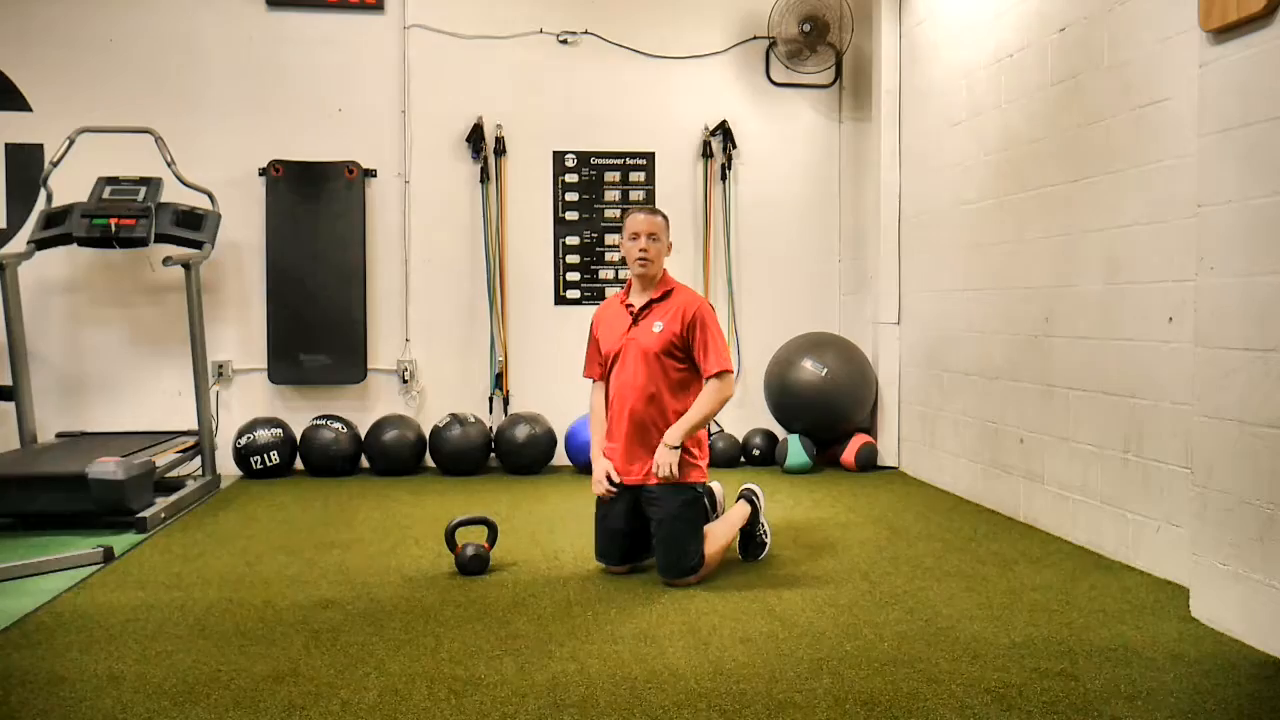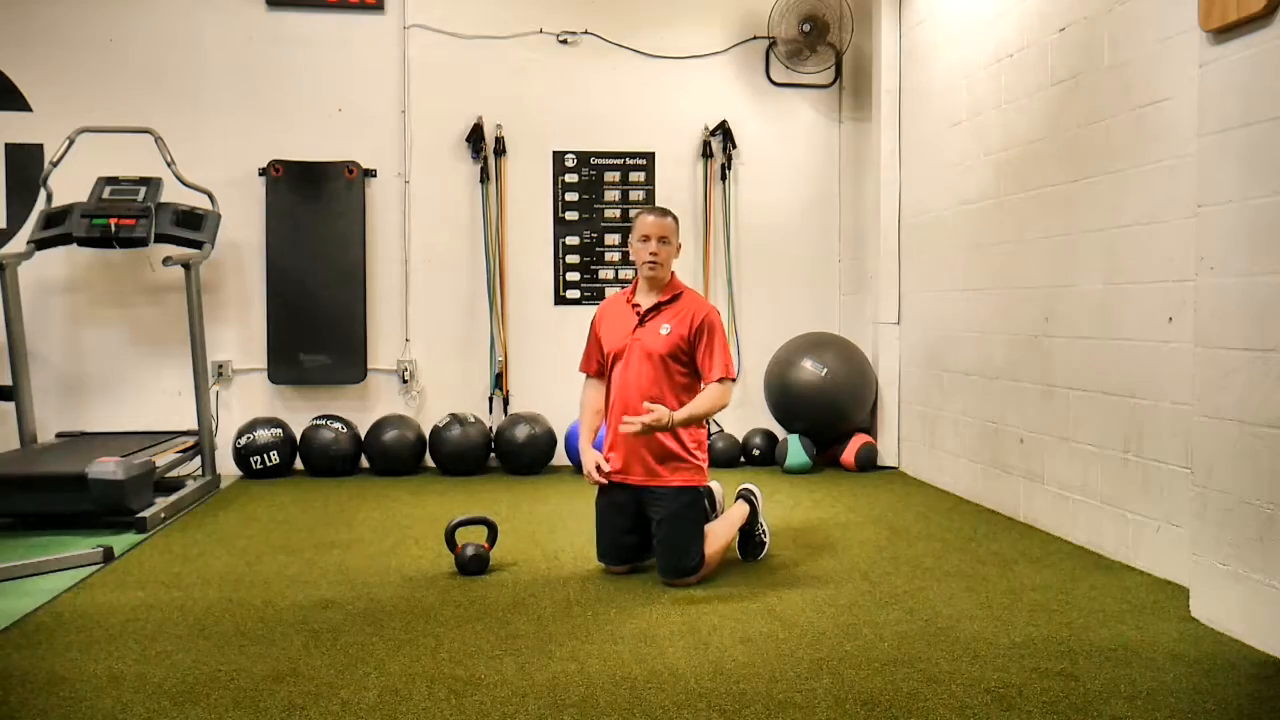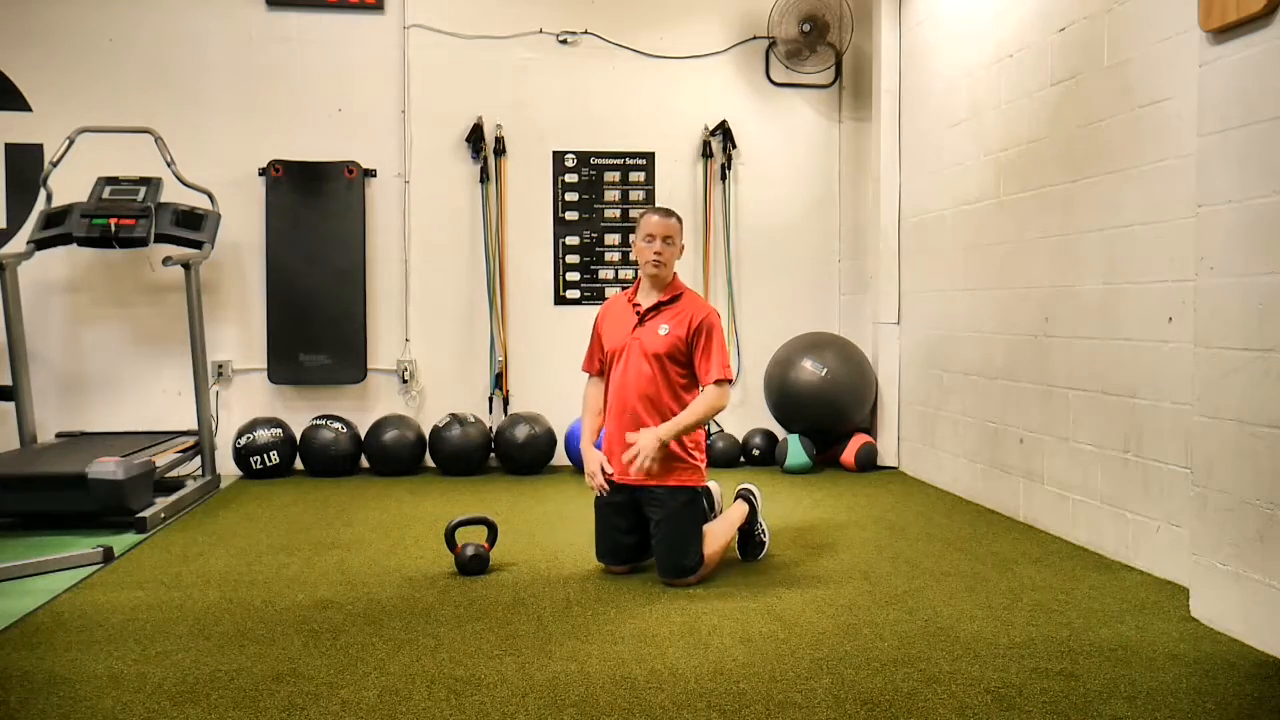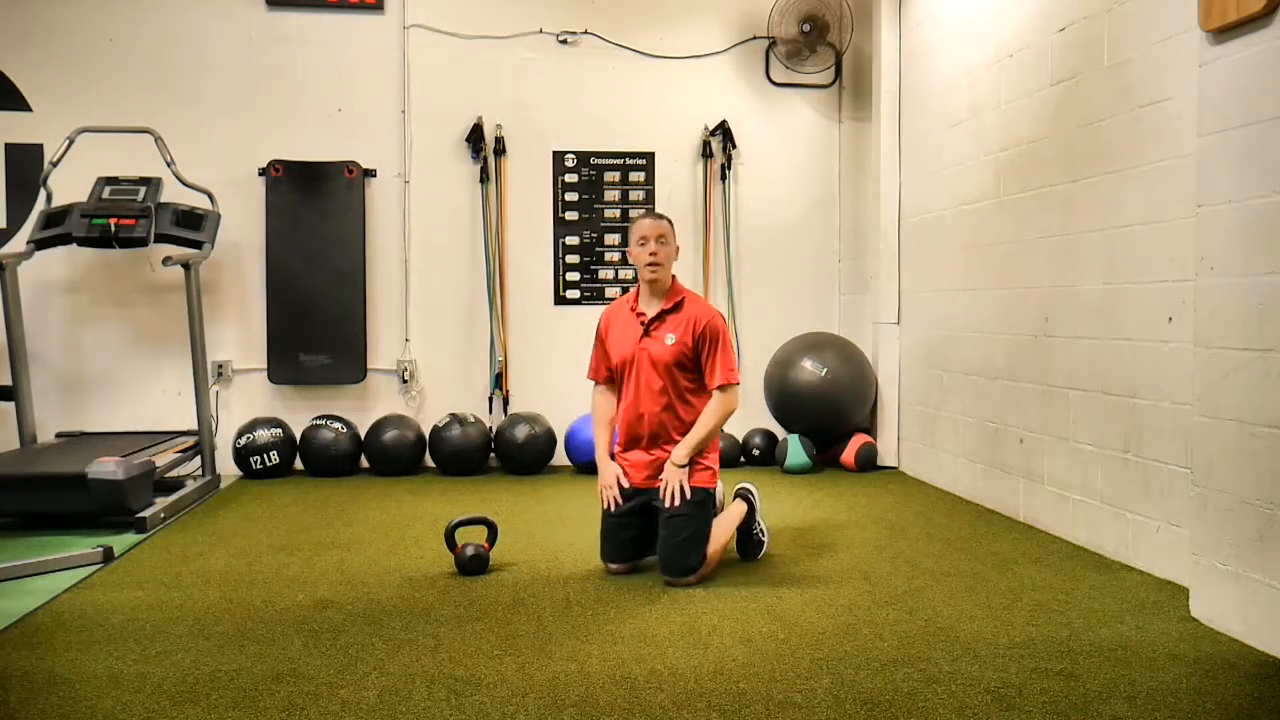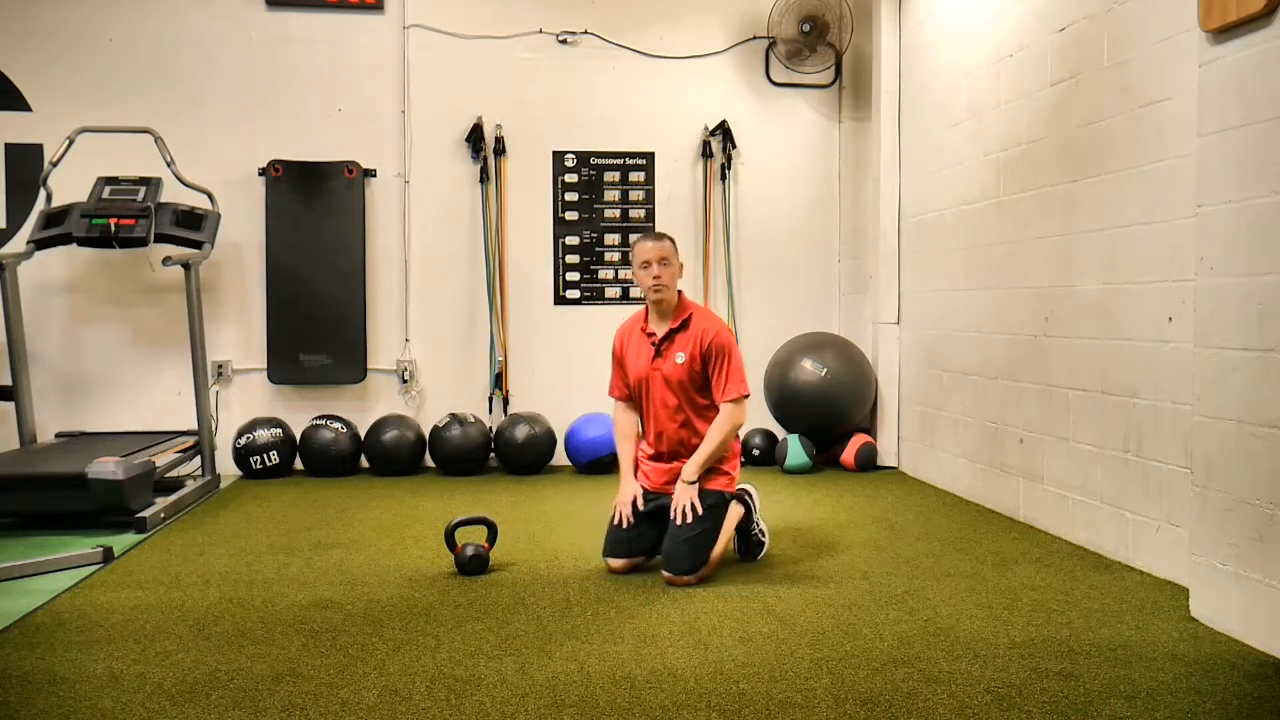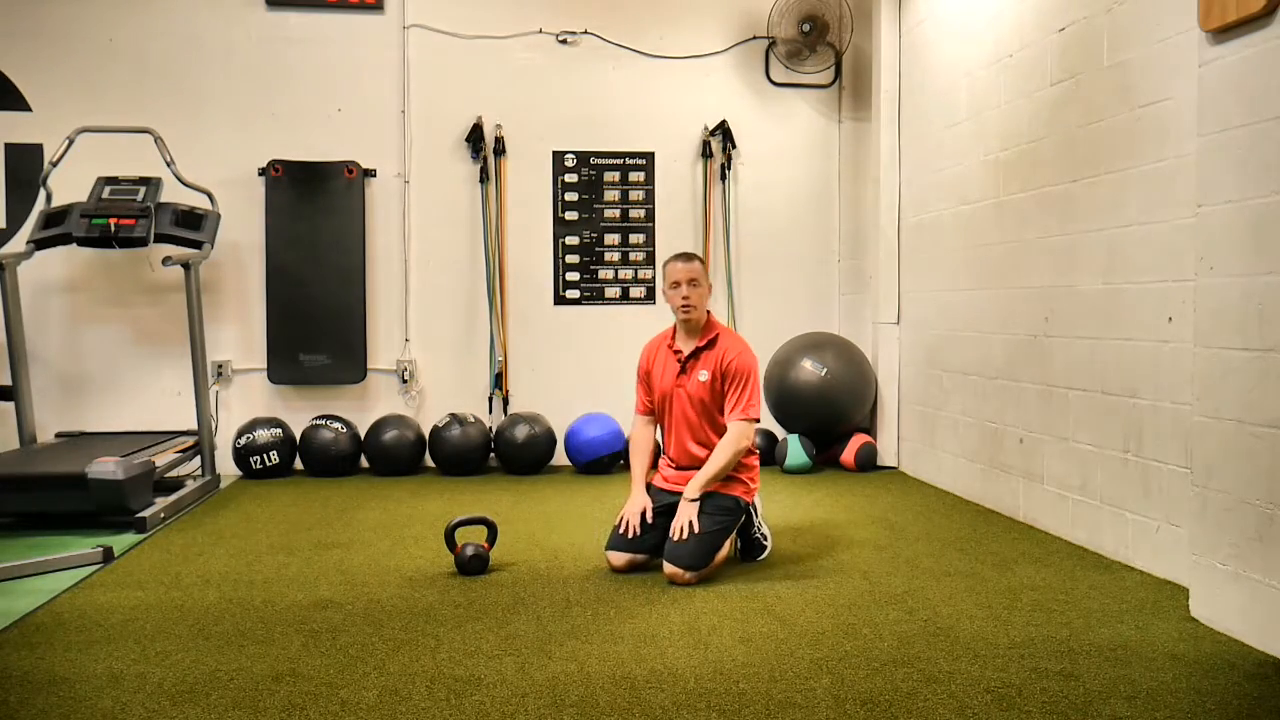
dt=0.3s
person 1, frame 1
left shoulder: (691, 307)
right shoulder: (605, 313)
left elbow: (722, 385)
right elbow: (600, 388)
left wrist: (674, 439)
right wrist: (598, 455)
left hip: (672, 466)
right hip: (620, 467)
left knee: (680, 574)
right knee: (616, 564)
left ankle: (745, 510)
right ankle: (704, 502)
person 1, frame 2
left shoulder: (699, 313)
right shoulder: (607, 311)
left elbow: (721, 391)
right elbow: (595, 382)
left wrist: (672, 419)
right wrist: (585, 443)
left hip: (675, 468)
right hip: (619, 467)
left knee: (680, 575)
right knee: (617, 564)
left ankle: (744, 509)
right ankle: (702, 505)
person 1, frame 3
left shoulder: (698, 314)
right shoulder: (610, 310)
left elbow: (718, 394)
right elbow: (597, 382)
left wrist: (662, 435)
right wrist: (587, 444)
left hip: (673, 468)
right hip: (618, 468)
left knee: (680, 575)
right knee: (617, 565)
left ankle: (742, 510)
right ankle: (701, 504)
person 1, frame 4
left shoulder: (703, 318)
right shoulder: (612, 317)
left elbow: (726, 398)
right elbow: (604, 389)
left wrist: (679, 458)
right wrist: (603, 457)
left hip: (686, 467)
right hip: (629, 469)
left knee: (680, 574)
right knee: (617, 563)
left ankle: (741, 510)
right ankle: (702, 511)
person 1, frame 5
left shoulder: (711, 332)
right shoulder: (626, 336)
left elbow: (733, 414)
right elbow: (625, 408)
left wrist: (689, 476)
right wrist: (627, 477)
left hip: (706, 473)
right hip: (651, 474)
left knee: (680, 573)
right knee: (619, 561)
left ankle: (738, 510)
right ankle: (678, 526)
person 1, frame 6
left shoulder: (735, 353)
right shoulder: (652, 352)
left elbow: (740, 437)
right elbow: (643, 423)
left wrist: (693, 493)
right wrist: (638, 490)
left hip: (724, 482)
right hip: (669, 480)
left knee: (680, 570)
right knee: (619, 557)
left ankle: (739, 523)
right ankle: (686, 532)
